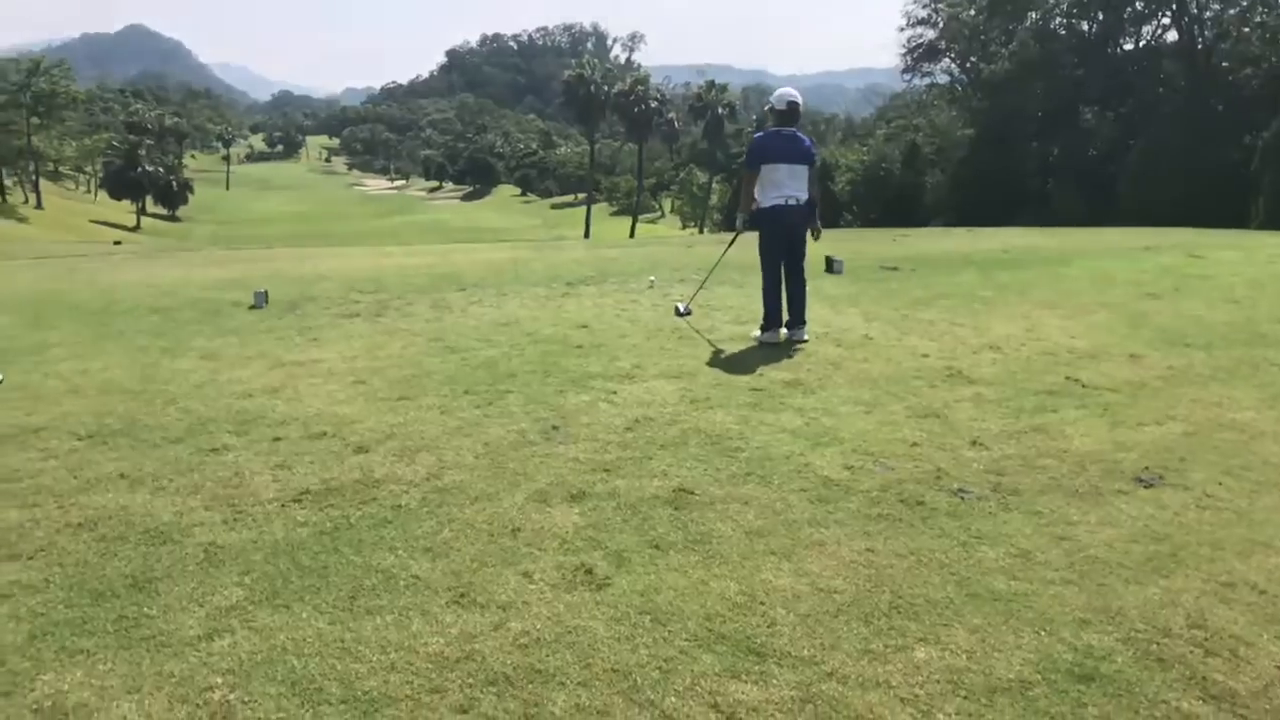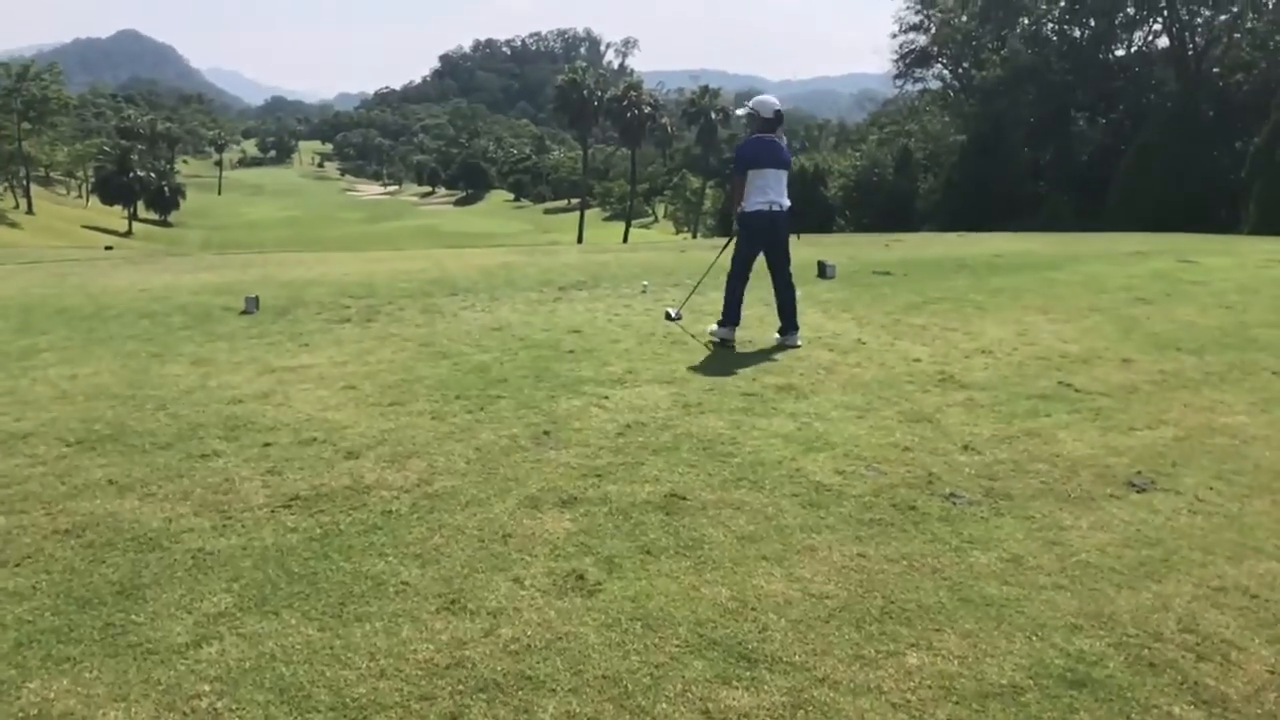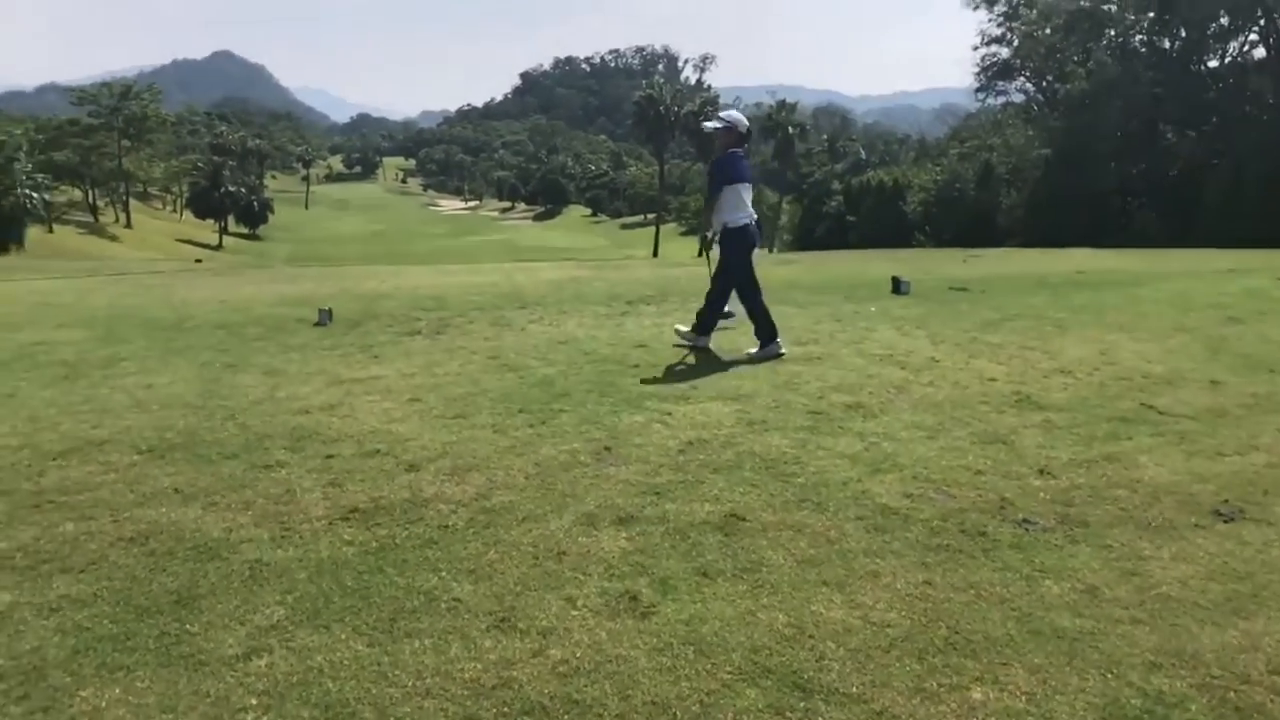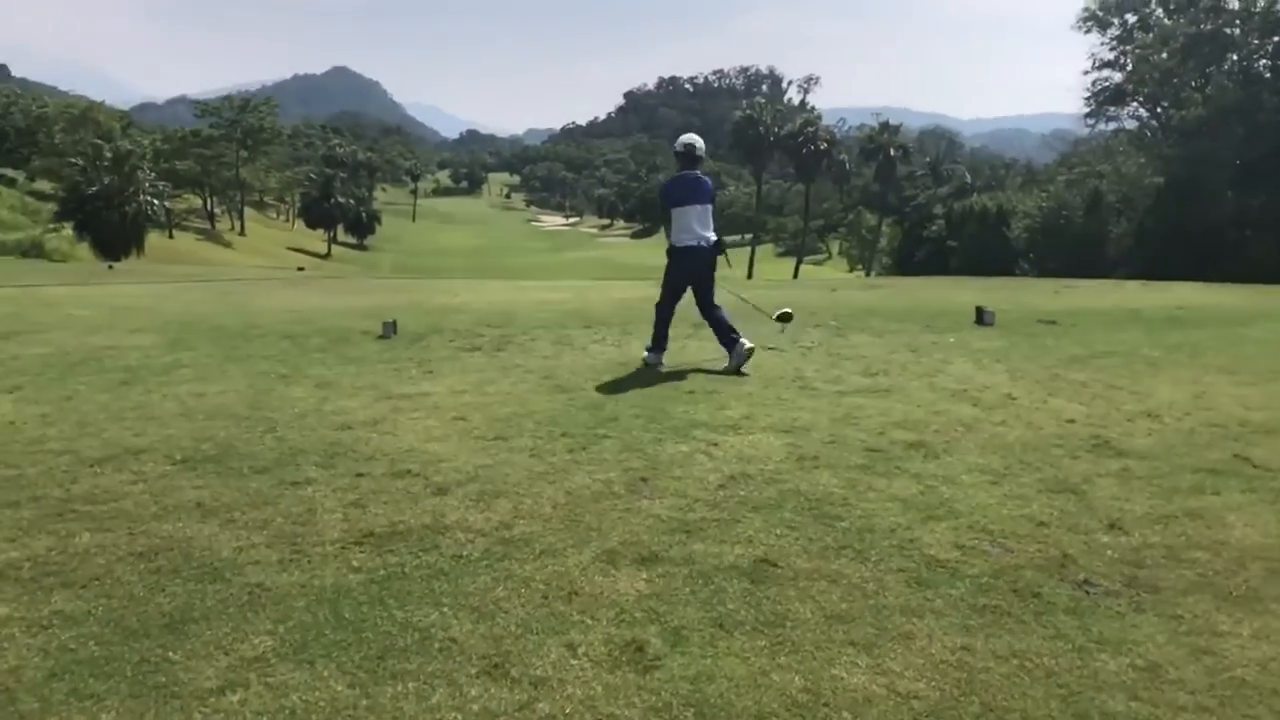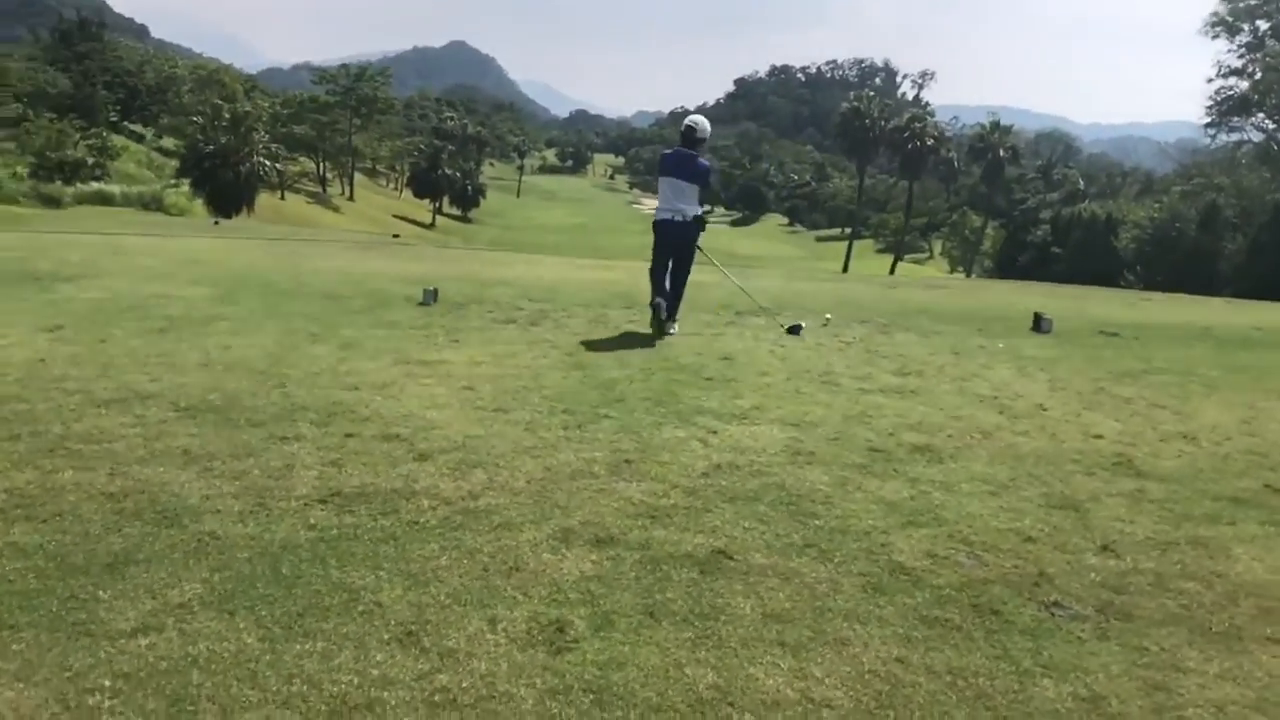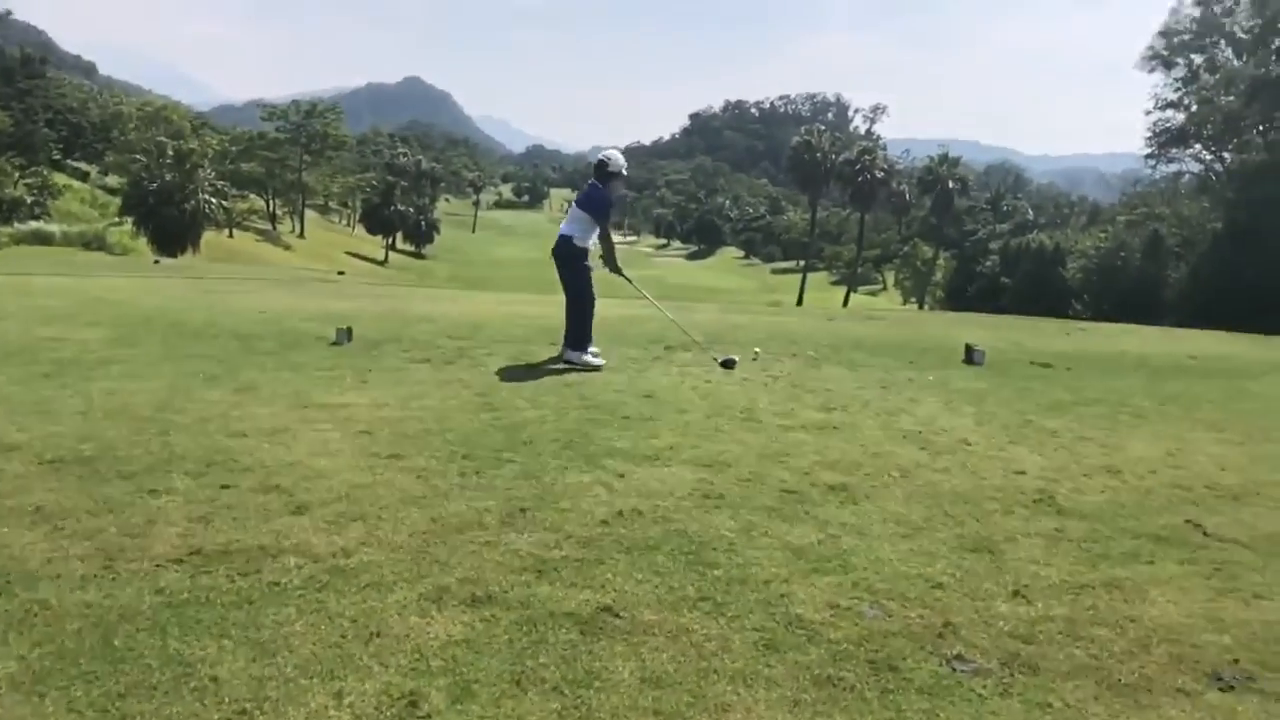
dt=0.7s
person 1, frame 1
left shoulder: (760, 142)
right shoulder: (806, 144)
left elbow: (749, 182)
right elbow: (813, 184)
left wrist: (742, 213)
right wrist: (814, 217)
left hip: (770, 212)
right hip: (797, 212)
left knee: (771, 272)
right knee: (795, 271)
left ankle: (771, 327)
right ankle: (797, 326)
person 1, frame 2
left shoulder: (746, 148)
right shoulder: (782, 149)
left elbow: (738, 187)
left wrist: (737, 214)
left hip: (754, 217)
right hip: (780, 217)
left knee: (738, 273)
right knee: (782, 276)
left ankle: (727, 326)
right ankle: (790, 332)
person 1, frame 3
left shoulder: (723, 162)
right shoulder: (742, 161)
left elbow: (711, 201)
left wrist: (705, 231)
right wrist: (714, 229)
left hip: (735, 233)
right hip: (743, 229)
left knee: (746, 288)
right knee: (720, 284)
left ankle: (770, 341)
right ankle: (702, 332)
person 1, frame 4
left shoulder: (669, 187)
right shoulder: (707, 185)
left elbow: (668, 222)
right elbow: (707, 216)
left hip: (682, 251)
right hip: (707, 249)
left knee: (667, 304)
right knee: (708, 304)
left ankle: (656, 352)
right ankle: (736, 343)
person 1, frame 5
left shoulder: (665, 158)
right shoulder: (703, 167)
left elbow: (664, 190)
right elbow: (700, 200)
left hip: (664, 223)
right hip: (688, 225)
left knee: (659, 269)
right knee: (680, 275)
left ankle: (660, 305)
right ankle: (670, 318)
person 1, frame 6
left shoulder: (591, 190)
right shoulder: (601, 198)
right elbow: (605, 234)
left wrist: (606, 255)
right wrist: (613, 263)
left hip: (566, 247)
right hip: (573, 250)
left knee: (576, 298)
right knee: (584, 300)
left ankle: (573, 343)
right ankle: (576, 350)
